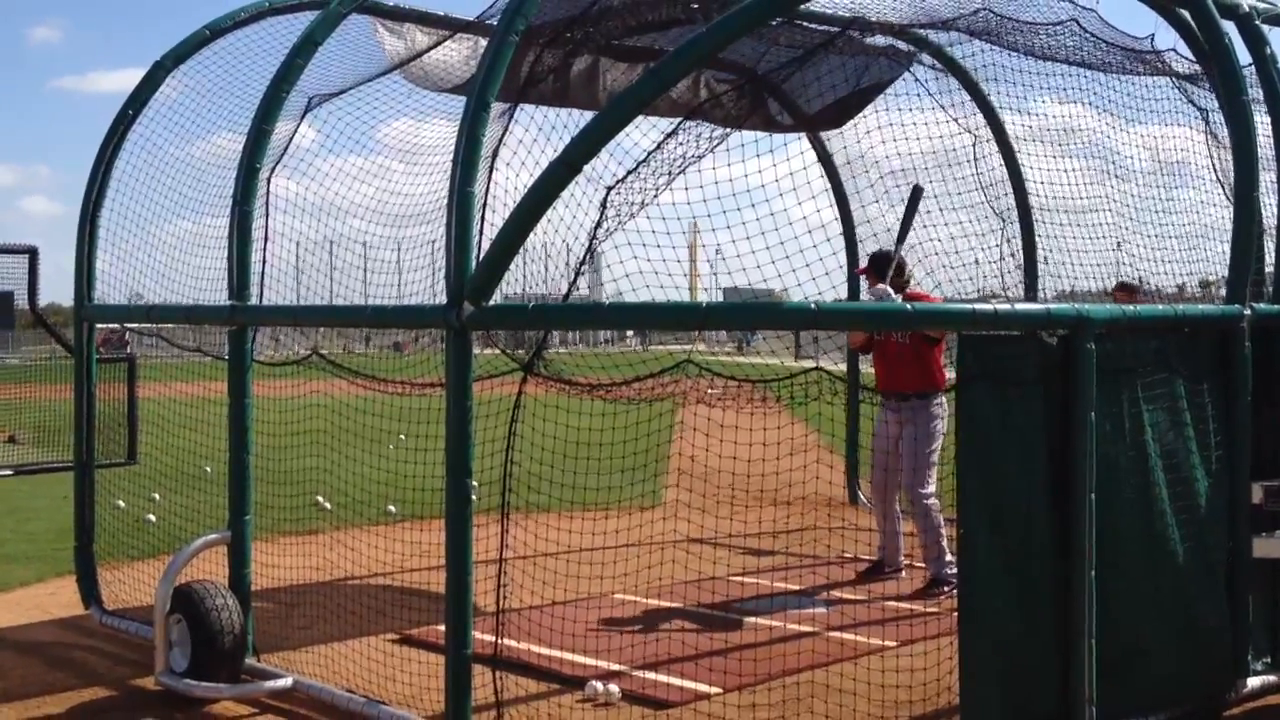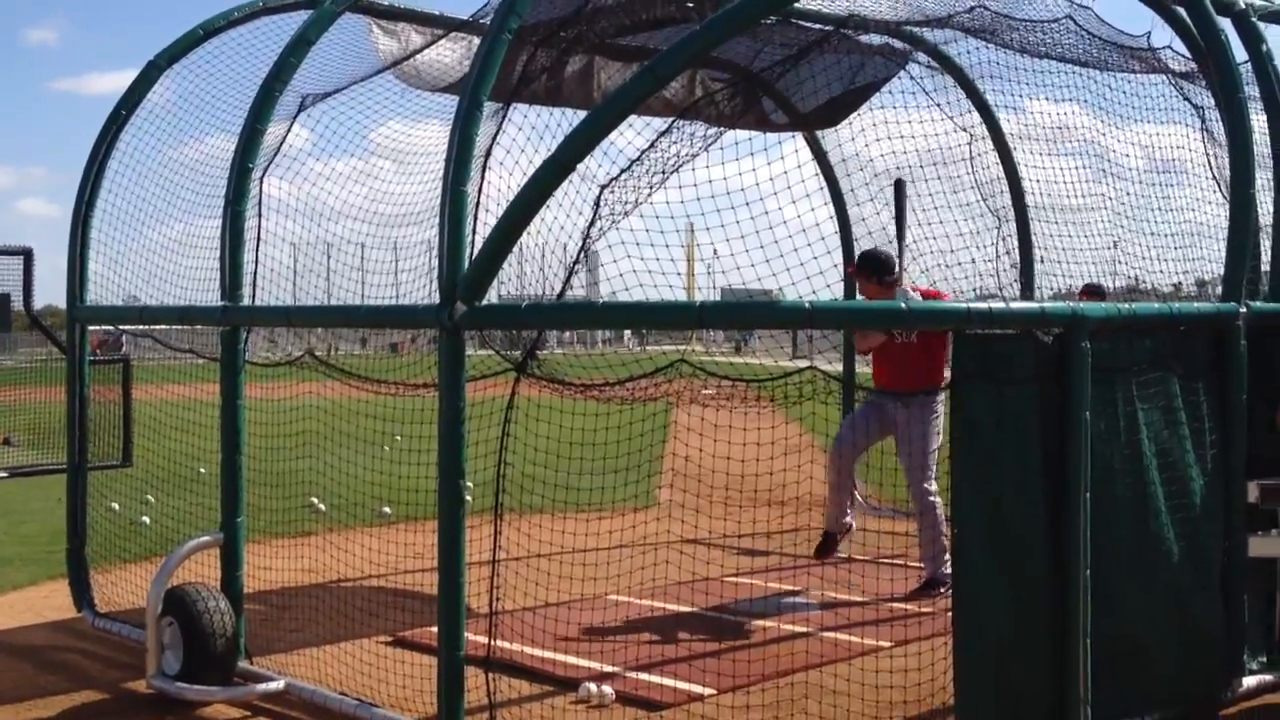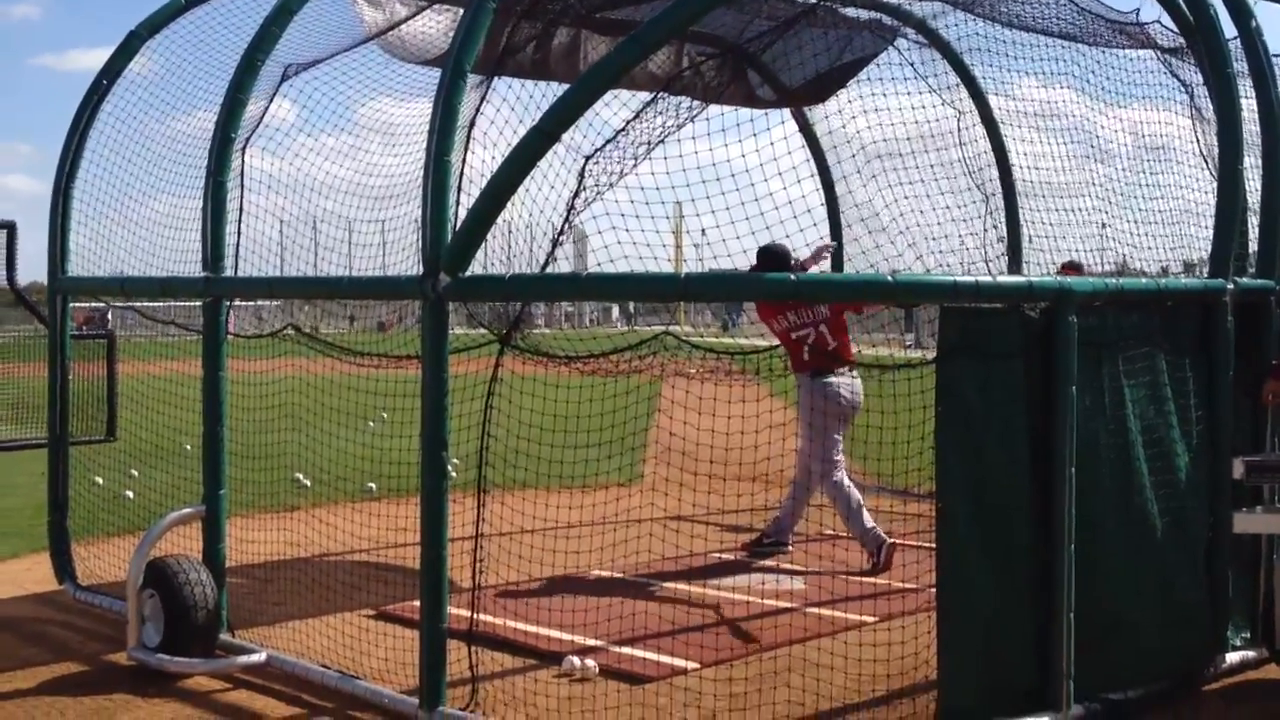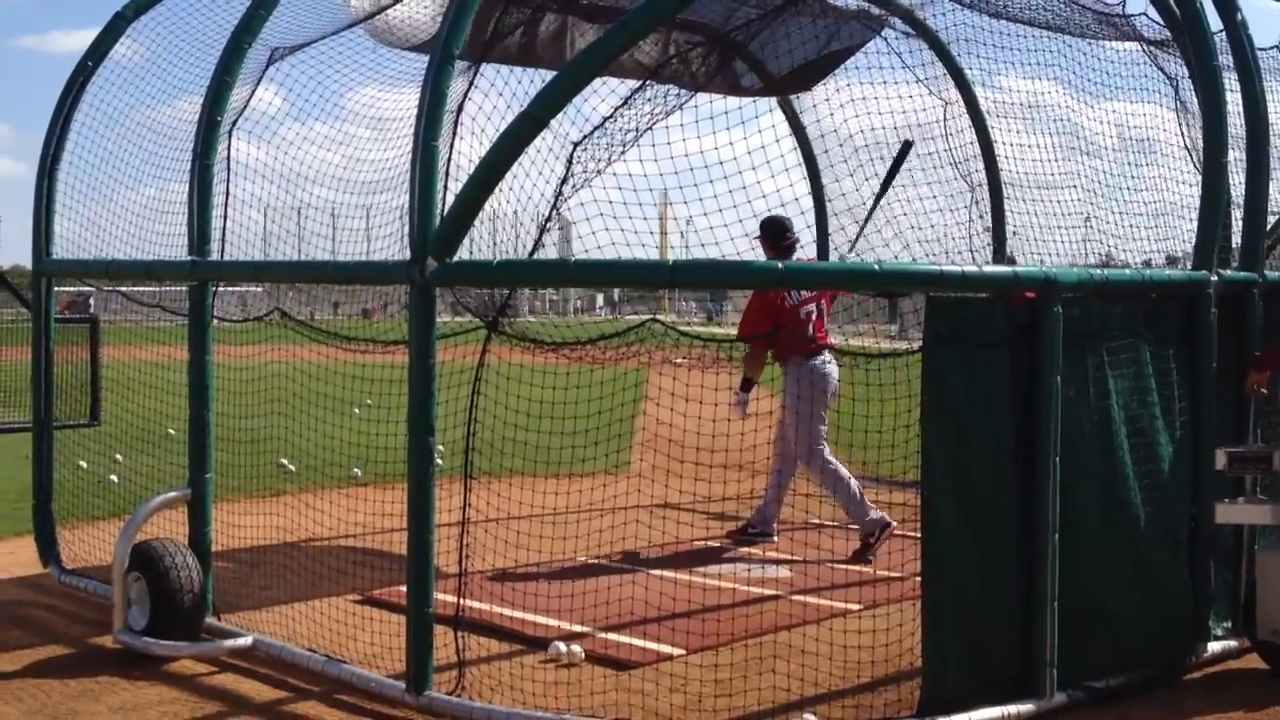
dt=1s
person 1, frame 1
left shoulder: (924, 303)
left elbow: (940, 326)
right elbow: (855, 341)
left wrist: (897, 306)
left hip: (924, 407)
right hip: (888, 406)
left knee: (919, 490)
right knee: (882, 487)
left ankle: (945, 572)
right ankle: (890, 559)
person 1, frame 2
left shoulder: (927, 298)
right elbow: (863, 341)
left wrist: (922, 306)
left hip: (923, 403)
right hip: (883, 398)
left knee: (922, 487)
right knee: (842, 449)
left ankle: (941, 573)
right ankle: (838, 525)
person 1, frame 3
left shoulder: (767, 308)
left wrist: (804, 265)
left hip: (818, 389)
right hip: (849, 383)
left knee: (829, 471)
right knee: (809, 465)
left ankle: (874, 541)
right ankle: (778, 534)
person 1, frame 4
left shoulder: (768, 291)
left elbow: (758, 349)
right elbow: (831, 292)
left wrist: (745, 389)
left hip: (804, 372)
right hip: (819, 365)
left knee: (814, 456)
right knee: (785, 449)
left ankle: (873, 523)
right ankle: (763, 523)
